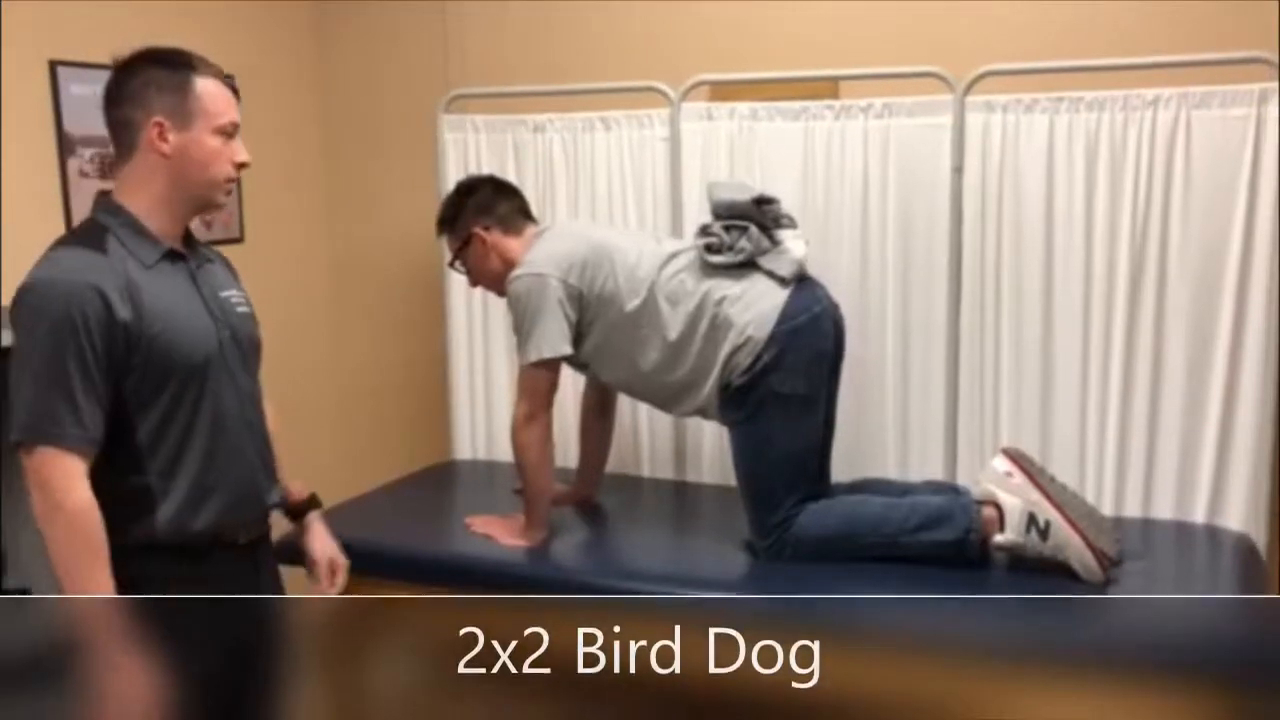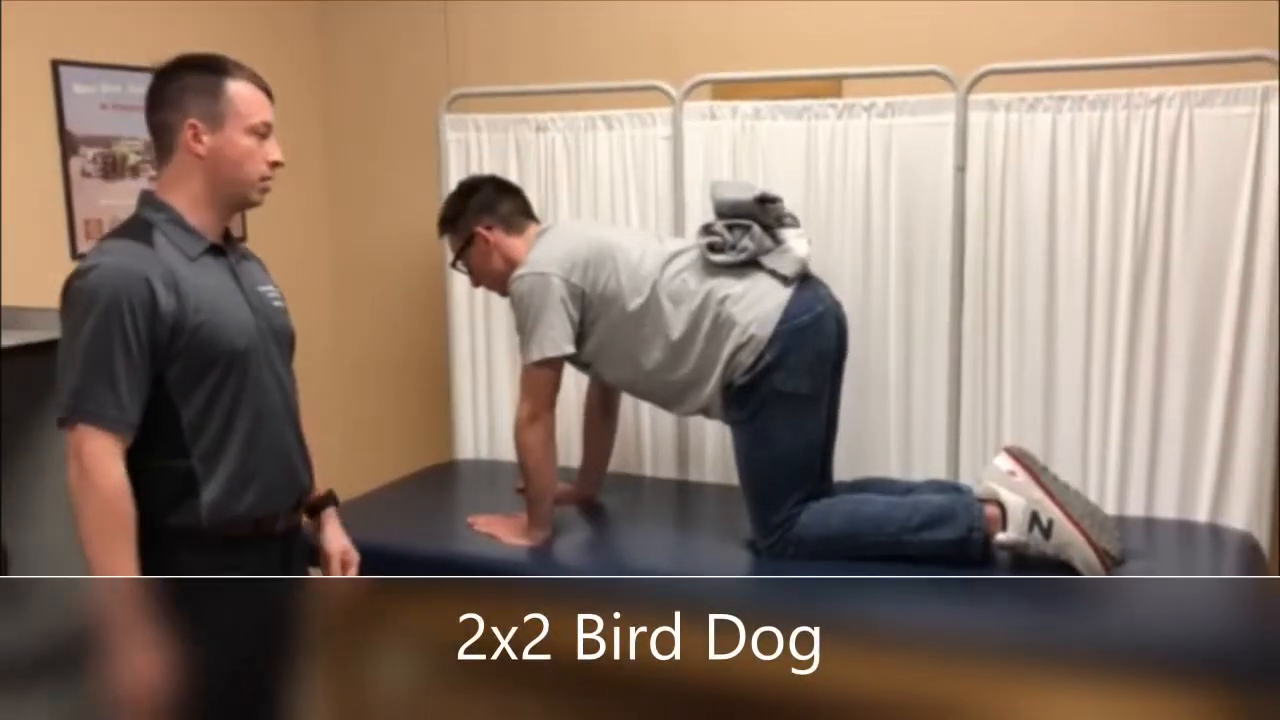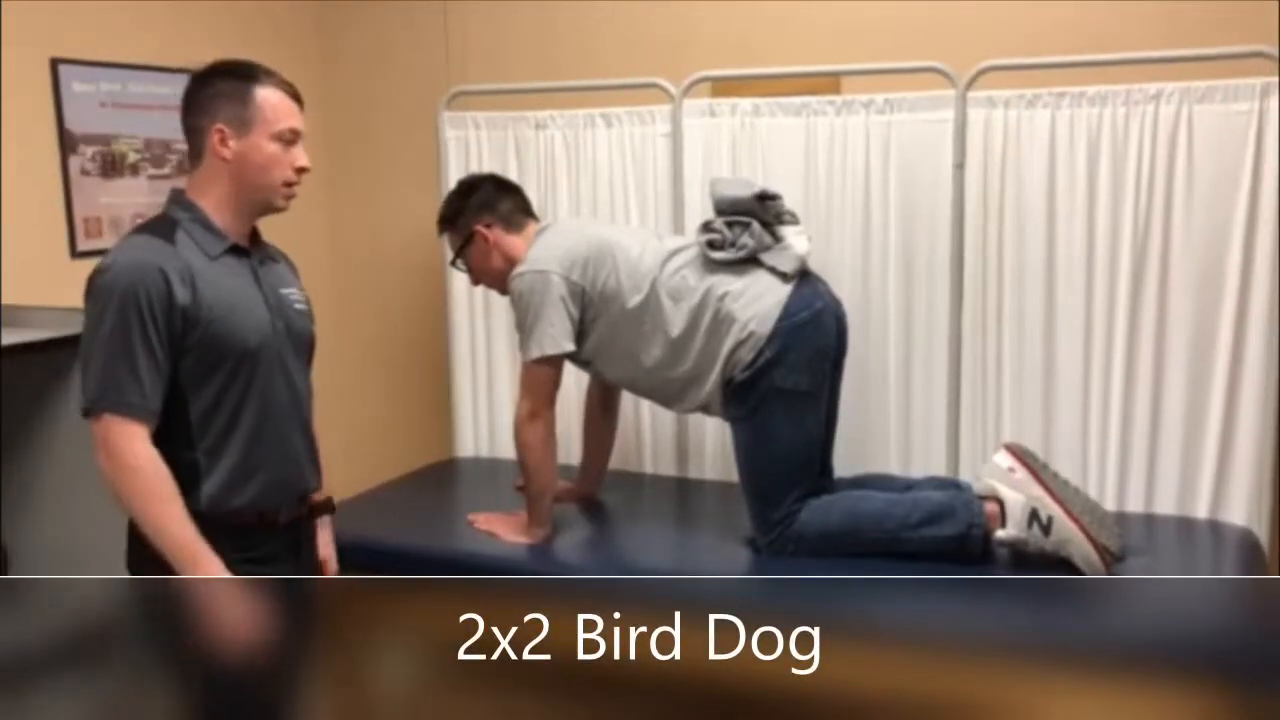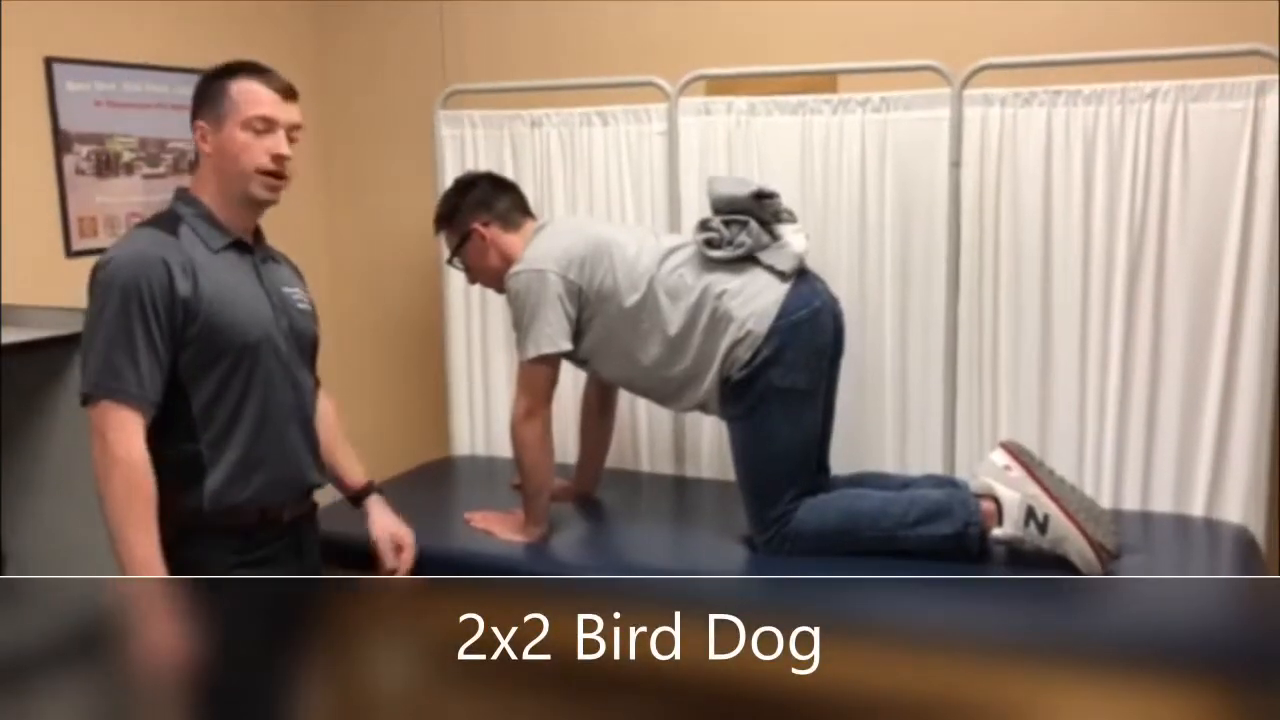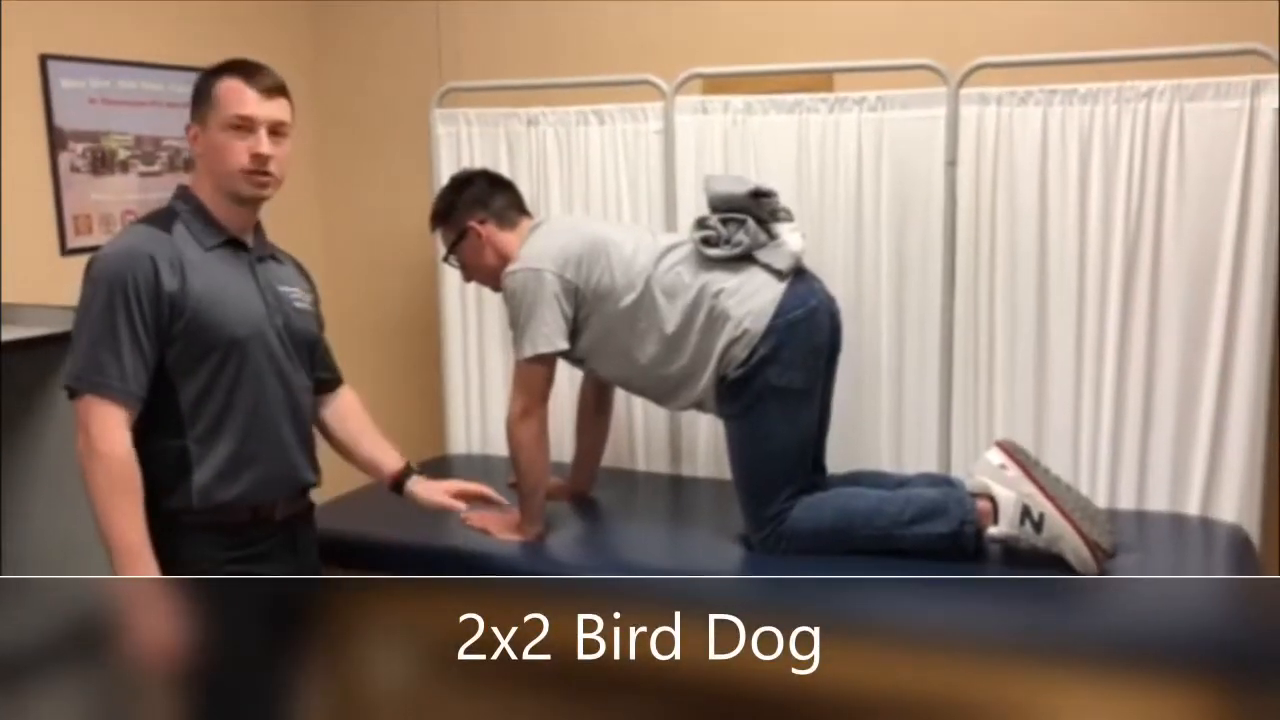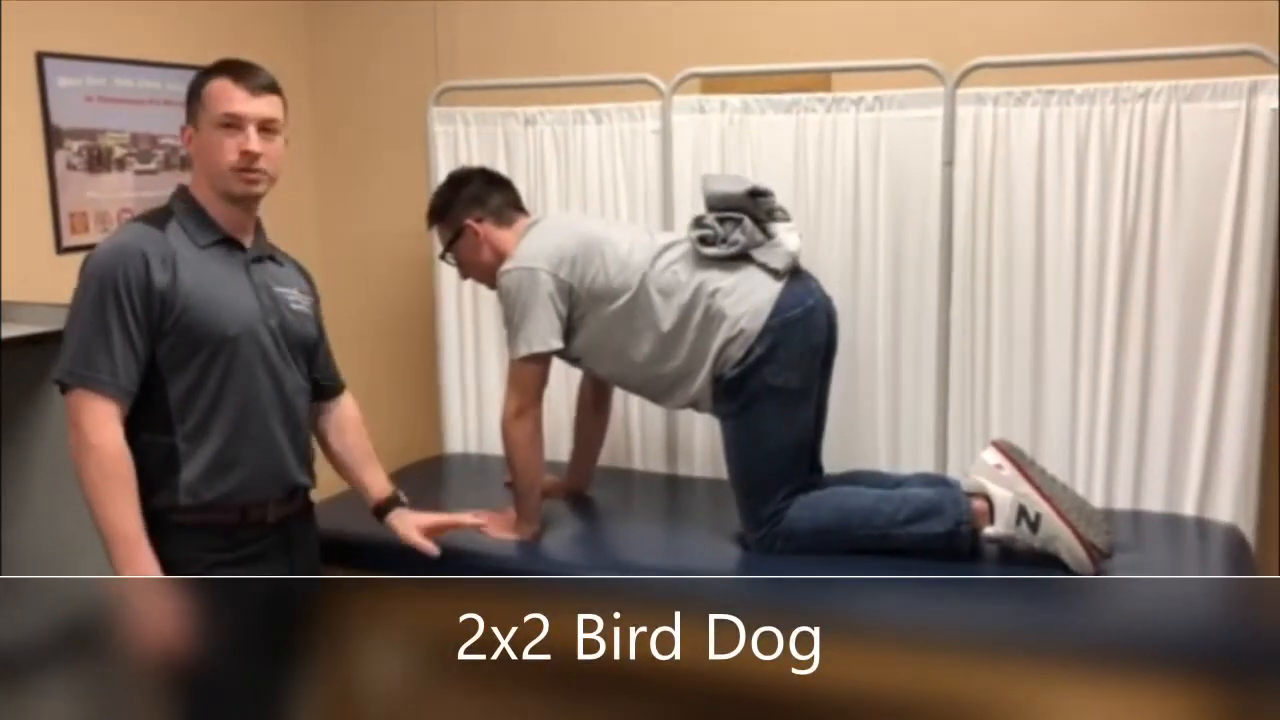
dt=0.3s
person 1, frame 1
left shoulder: (536, 277)
right shoulder: (569, 253)
left elbow: (532, 416)
right elbow: (600, 384)
left wrist: (532, 524)
right wrist: (582, 487)
left hip: (769, 343)
right hip: (797, 315)
left knee: (783, 534)
right knee: (799, 504)
left ankle: (995, 520)
right ankle: (989, 497)
person 1, frame 2
left shoulder: (539, 276)
right shoulder: (573, 253)
left elbow: (534, 416)
right elbow: (604, 387)
left wrist: (536, 524)
right wrist: (584, 487)
left hip: (771, 343)
right hip: (799, 315)
left knee: (785, 533)
right knee: (803, 504)
left ankle: (996, 519)
right ankle: (988, 496)
person 1, frame 3
left shoulder: (538, 275)
right shoulder: (574, 250)
left elbow: (534, 413)
right elbow: (604, 384)
left wrist: (534, 521)
right wrist: (584, 485)
left hip: (770, 340)
right hip: (798, 311)
left knee: (785, 530)
right knee: (801, 499)
left ankle: (996, 516)
right ankle: (991, 493)
person 1, frame 4
left shoulder: (536, 273)
right shoulder: (570, 249)
left elbow: (531, 412)
right elbow: (602, 384)
left wrist: (532, 520)
right wrist: (580, 484)
left hip: (769, 337)
right hip: (797, 309)
left knee: (782, 528)
right knee: (798, 496)
left ankle: (993, 513)
right ankle: (987, 489)
person 1, frame 5
left shoulder: (532, 272)
right shoulder: (566, 247)
left elbow: (527, 412)
right elbow: (598, 380)
left wrist: (528, 520)
right wrist: (577, 482)
left hip: (764, 338)
right hip: (793, 309)
left knee: (778, 526)
right knee: (795, 494)
left ankle: (988, 513)
right ankle: (982, 489)
person 1, frame 6
left shoulder: (526, 270)
right shoulder: (562, 246)
left elbow: (521, 410)
right elbow: (598, 379)
left wrist: (523, 519)
right wrist: (573, 480)
left hip: (761, 336)
right hip: (790, 308)
left knee: (774, 526)
right knee: (790, 494)
left ankle: (984, 513)
right ankle: (978, 489)
person 2, frame 1
left shoulder: (214, 271)
right shoulder: (77, 285)
right elbow: (57, 479)
left wrist: (306, 514)
right wrist: (108, 647)
left hip: (247, 567)
right hip: (160, 588)
person 2, frame 2
left shoulder: (246, 268)
right shoulder: (125, 276)
right elbow: (96, 460)
left wrist: (322, 512)
right wrist: (127, 625)
left hip: (276, 554)
right hip: (199, 571)
person 2, frame 3
left shoulder: (277, 269)
right shoulder: (144, 272)
right elbow: (121, 445)
left wrist: (319, 513)
right wrist: (210, 576)
left hip: (287, 547)
right hip: (213, 560)
person 2, frame 4
left shoulder: (283, 273)
right shoulder: (148, 264)
right elbow: (118, 438)
left wrist: (368, 498)
left hip: (294, 544)
right hip: (210, 558)
person 2, frame 5
left shoulder: (289, 273)
right shoulder: (140, 262)
left elbow: (328, 394)
right elbow: (103, 430)
left wrist: (407, 478)
right wrist: (140, 582)
left hip: (293, 541)
right hip: (203, 557)
person 2, frame 6
left shoulder: (290, 276)
right shoulder: (135, 260)
left elbow: (330, 403)
right elbow: (95, 424)
left wrist: (390, 506)
right wrist: (140, 574)
left hip: (291, 542)
right hip: (198, 555)
